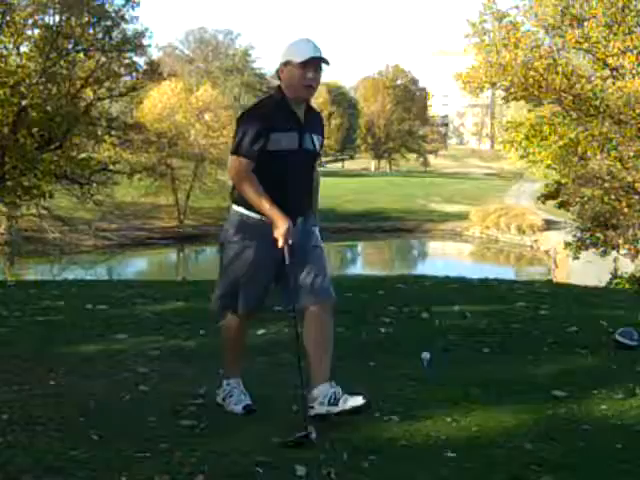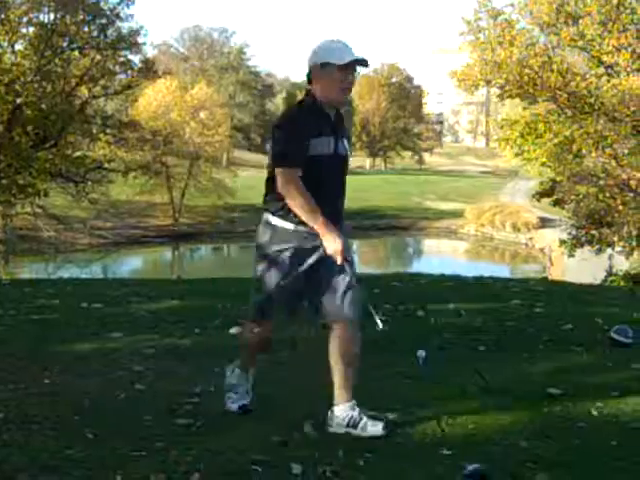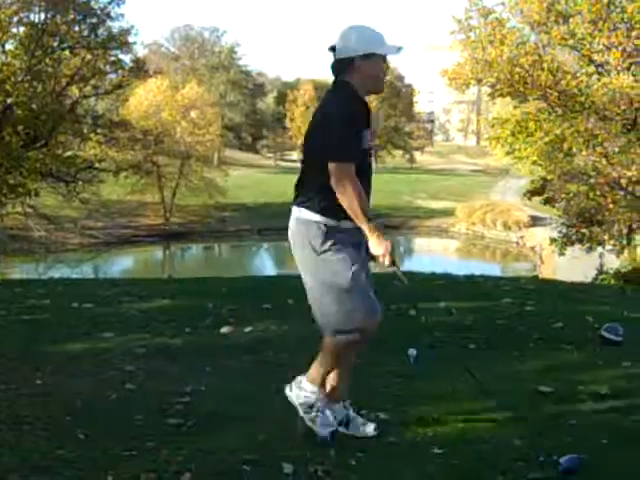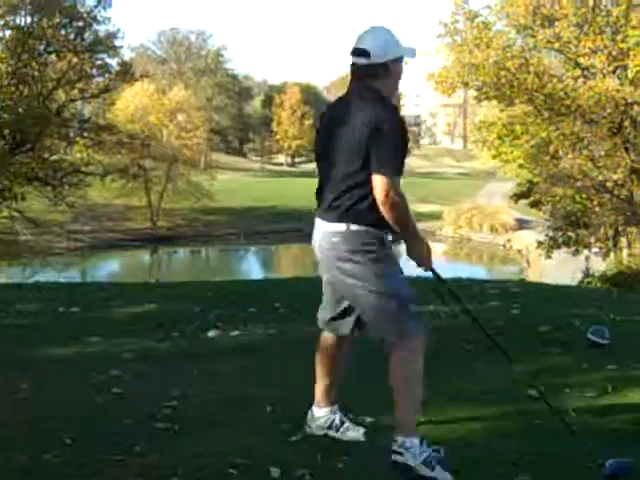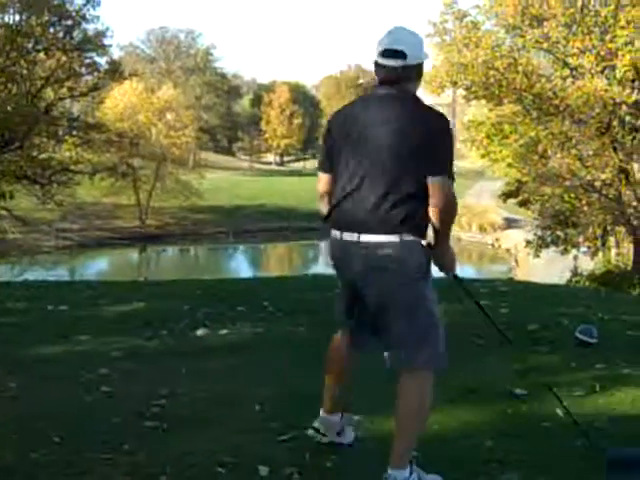
dt=0.2s
person 1, frame 1
left shoulder: (314, 120)
right shoulder: (258, 116)
right elbow: (239, 174)
left wrist: (306, 219)
right wrist: (276, 218)
left hip: (300, 225)
right hip: (254, 225)
left knee: (318, 302)
right knee: (238, 309)
left ankle: (321, 391)
right ankle: (231, 380)
person 1, frame 2
left shoulder: (339, 122)
right shoulder: (294, 121)
right elbow: (288, 185)
left wrist: (333, 232)
right wrist: (329, 233)
left hip: (324, 235)
right hip: (287, 235)
left knee: (347, 318)
right knee: (270, 320)
left ankle: (343, 409)
right ankle: (239, 369)
person 1, frame 3
left shoulder: (342, 105)
right shoulder: (346, 110)
right elbow: (344, 182)
left wrist: (364, 230)
right wrist: (373, 234)
left hip: (329, 226)
right hip: (322, 230)
left knee: (338, 318)
right knee: (361, 320)
left ankle: (330, 405)
right ankle: (308, 386)
person 1, frame 4
left shoulder: (333, 112)
right shoulder: (386, 118)
right elbow: (385, 191)
right wrist: (413, 239)
left hip: (328, 232)
right hip: (361, 242)
left knee: (337, 326)
right knee: (407, 337)
left ankle: (323, 412)
person 1, frame 5
left shoulder: (343, 117)
right shoulder: (431, 123)
left elbow: (324, 188)
right elbow: (442, 198)
right wrist: (442, 244)
left hip: (346, 245)
right hip: (397, 251)
left knee: (351, 330)
right knee: (418, 361)
left ankle: (330, 418)
